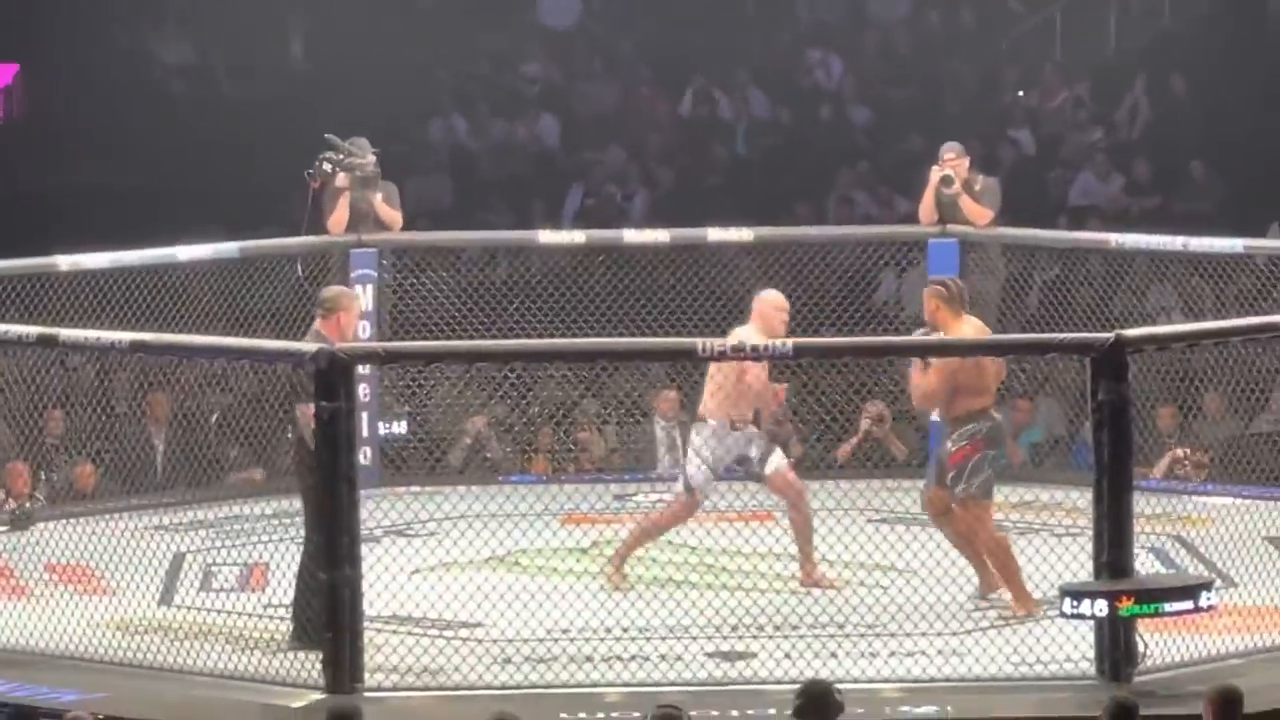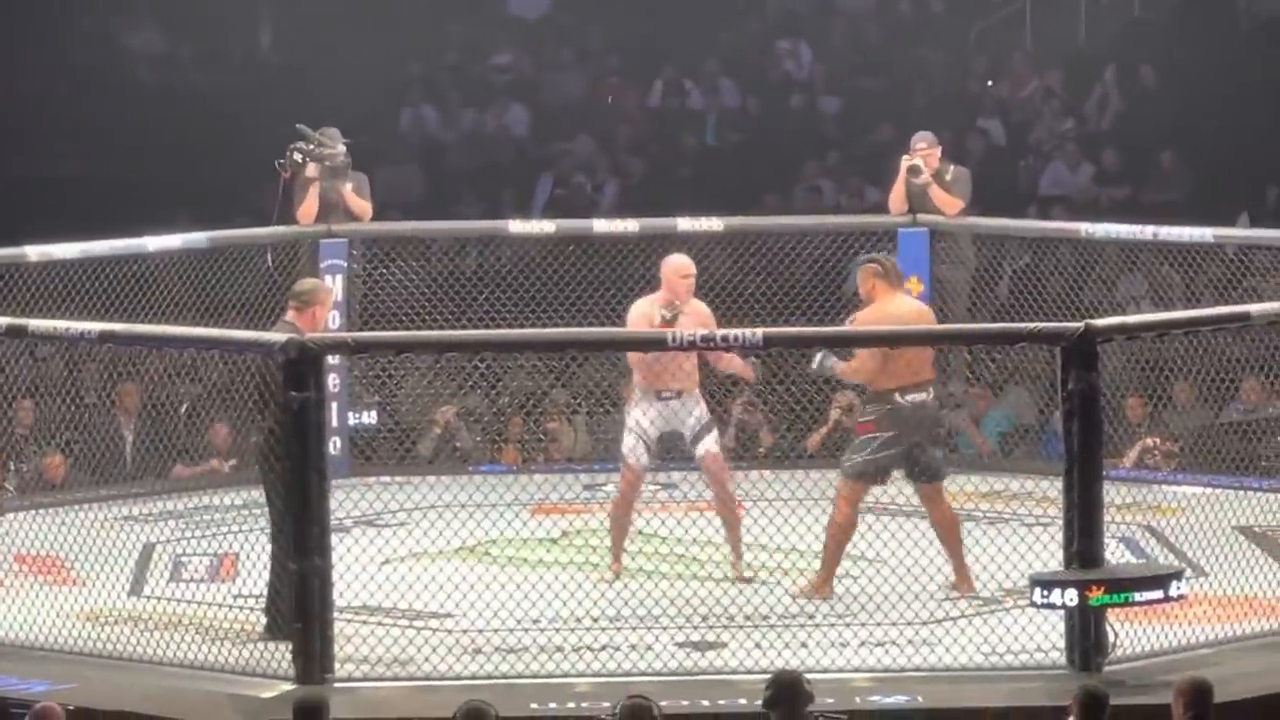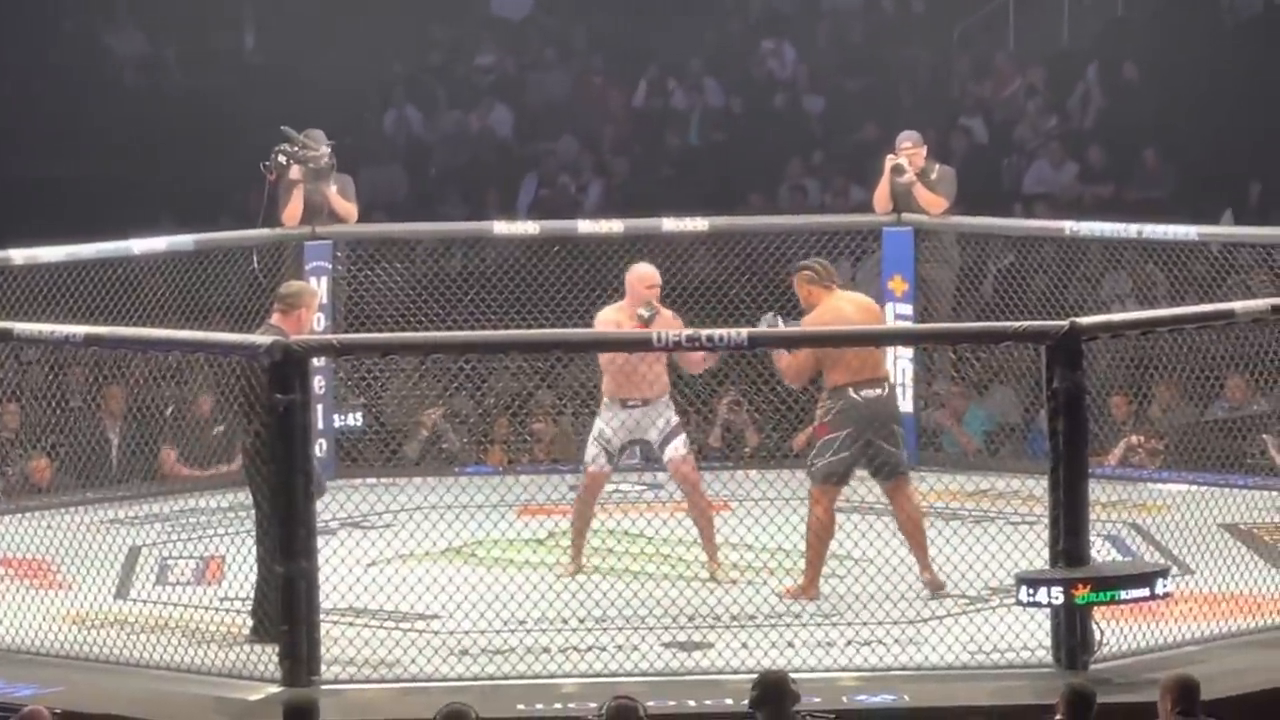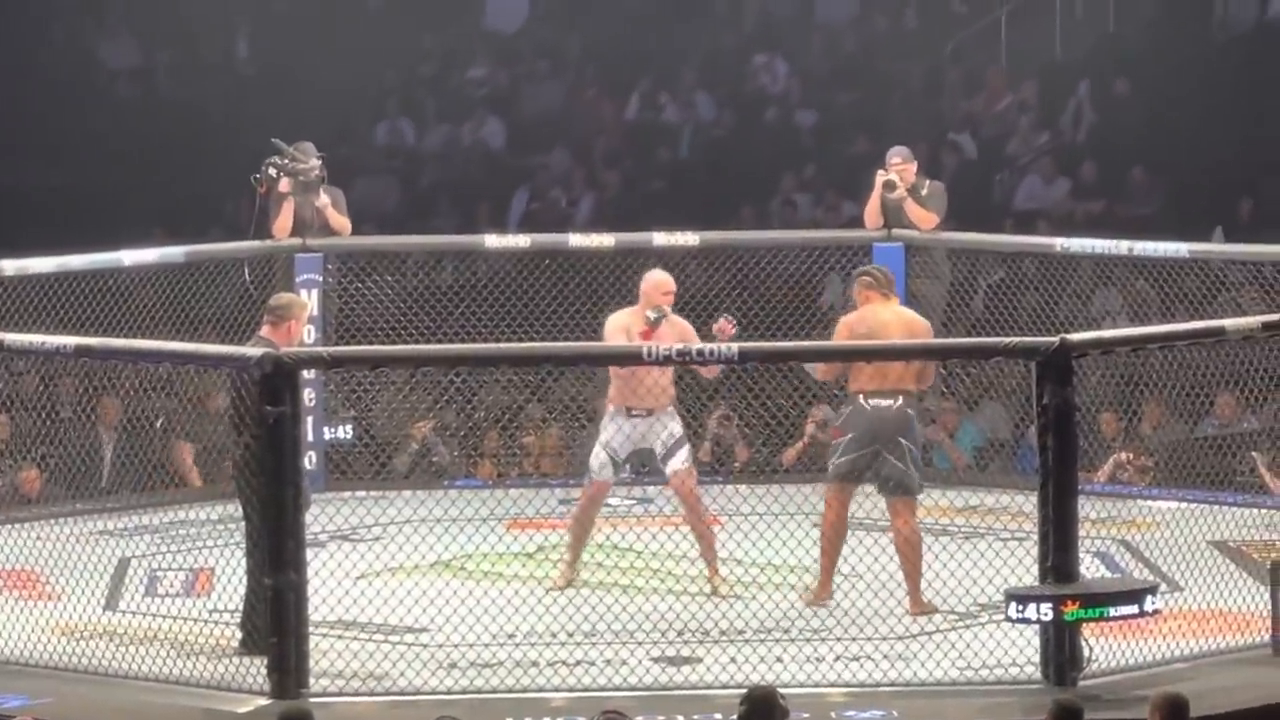
dt=0.5s
person 1, frame 1
left shoulder: (325, 350)
right elbow: (308, 413)
right hip: (320, 461)
left knee: (323, 540)
right knee: (325, 541)
left ankle: (310, 623)
right ankle: (310, 628)
person 1, frame 2
left shoulder: (278, 337)
left hip: (275, 449)
right hip: (287, 452)
left knee: (287, 533)
right knee: (293, 535)
left ankle: (282, 614)
right ankle: (282, 620)
person 1, frame 3
left shoulder: (260, 341)
left hip: (260, 452)
right hip: (275, 457)
left knee: (272, 537)
right knee: (280, 540)
left ankle: (270, 617)
right ankle: (268, 624)
person 1, frame 4
left shoulder: (250, 353)
left hip: (251, 465)
left knee: (263, 551)
right knee: (269, 552)
left ankle: (259, 629)
right ankle: (257, 636)
person 2, frame 1
right shoulder: (974, 328)
left elbow: (923, 401)
right elbow: (996, 372)
left wrist: (916, 360)
left hip: (972, 433)
right hip: (980, 426)
left knee: (977, 520)
right knee: (934, 503)
left ankle: (1023, 599)
right ankle: (988, 577)
person 2, frame 2
left shoulder: (874, 315)
right shoulder: (924, 311)
left elbow: (865, 371)
left wrist: (830, 365)
left hip: (888, 412)
right hip: (925, 406)
left knee: (848, 496)
right knee: (933, 496)
left ankle: (823, 582)
right ankle: (963, 578)
person 2, frame 3
left shoulder: (816, 320)
right shoulder: (870, 306)
left elbow: (794, 376)
left hip: (845, 407)
right hip: (883, 400)
left knee: (822, 497)
right knee: (900, 491)
left ankle: (810, 583)
right ankle: (926, 572)
person 2, frame 4
left shoulder: (853, 322)
right shoulder: (921, 325)
left elbow: (827, 370)
right elbow: (926, 380)
left wrist: (811, 363)
left hip: (861, 413)
right hip: (900, 415)
left knee: (836, 498)
right knee: (903, 510)
left ankle: (824, 584)
right ankle: (915, 597)
person 3, frame 1
left shoulder: (749, 340)
right shoulder: (751, 341)
right elbow: (754, 395)
left wrist: (774, 395)
right wrist: (773, 413)
left hip: (746, 431)
right hip: (713, 432)
left knee: (795, 492)
right knee: (683, 510)
left ankle: (808, 570)
right ankle: (618, 560)
person 3, frame 2
left shoulder: (700, 311)
right shoulder: (641, 311)
left elbow: (717, 355)
right elbow: (636, 362)
left wrist: (741, 367)
right wrist: (661, 329)
left hip: (689, 402)
right hip: (649, 402)
left knee: (719, 476)
right knee: (629, 487)
left ankle: (737, 556)
right ankle: (615, 561)
person 3, frame 3
left shoulder: (668, 318)
right shoulder: (608, 318)
left elbow: (690, 364)
right elbow: (610, 365)
left wrist: (708, 355)
right wrist: (637, 331)
left hip: (658, 409)
right hip: (616, 411)
left knee: (690, 480)
right knee: (590, 487)
left ankle: (712, 559)
right ankle: (575, 556)
person 3, frame 4
left shoulder: (679, 326)
right shoulder: (618, 322)
left elbow: (710, 370)
right elbow: (619, 368)
left wrist: (721, 342)
right wrist: (645, 333)
left hip: (662, 419)
right hip: (621, 419)
left knee: (689, 494)
right knee: (592, 496)
left ankle: (713, 572)
right ankle: (570, 564)
